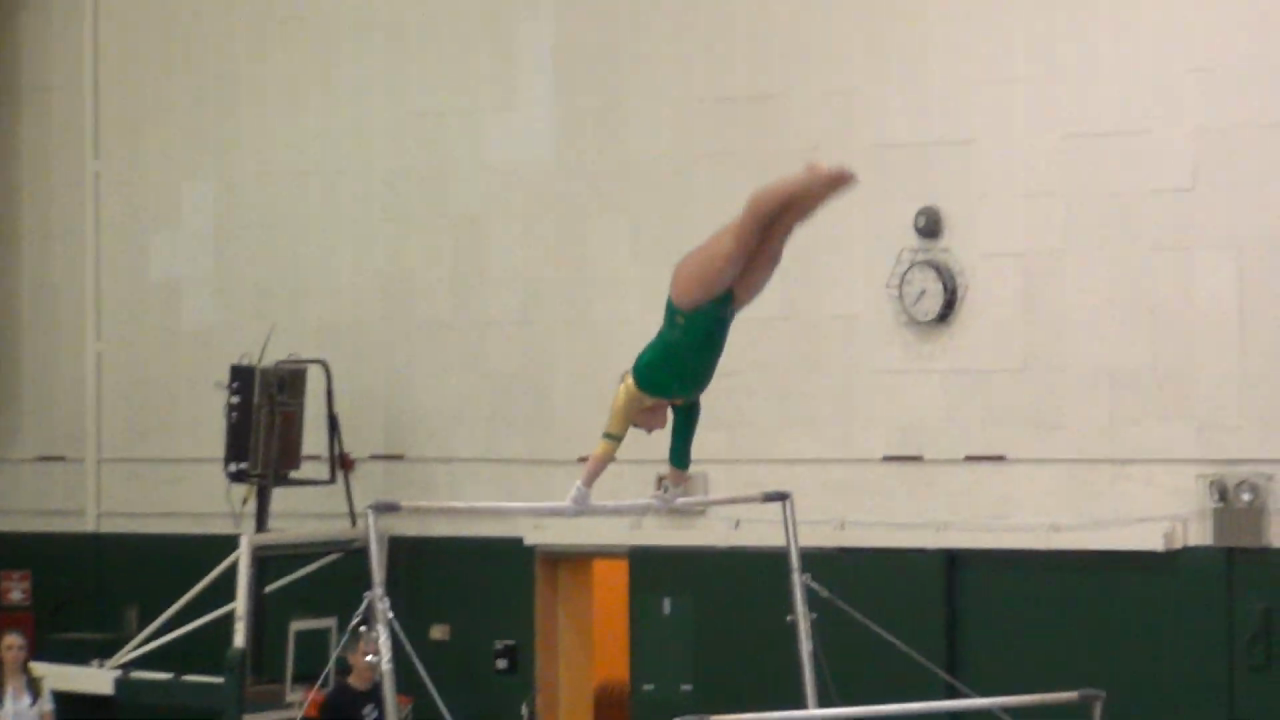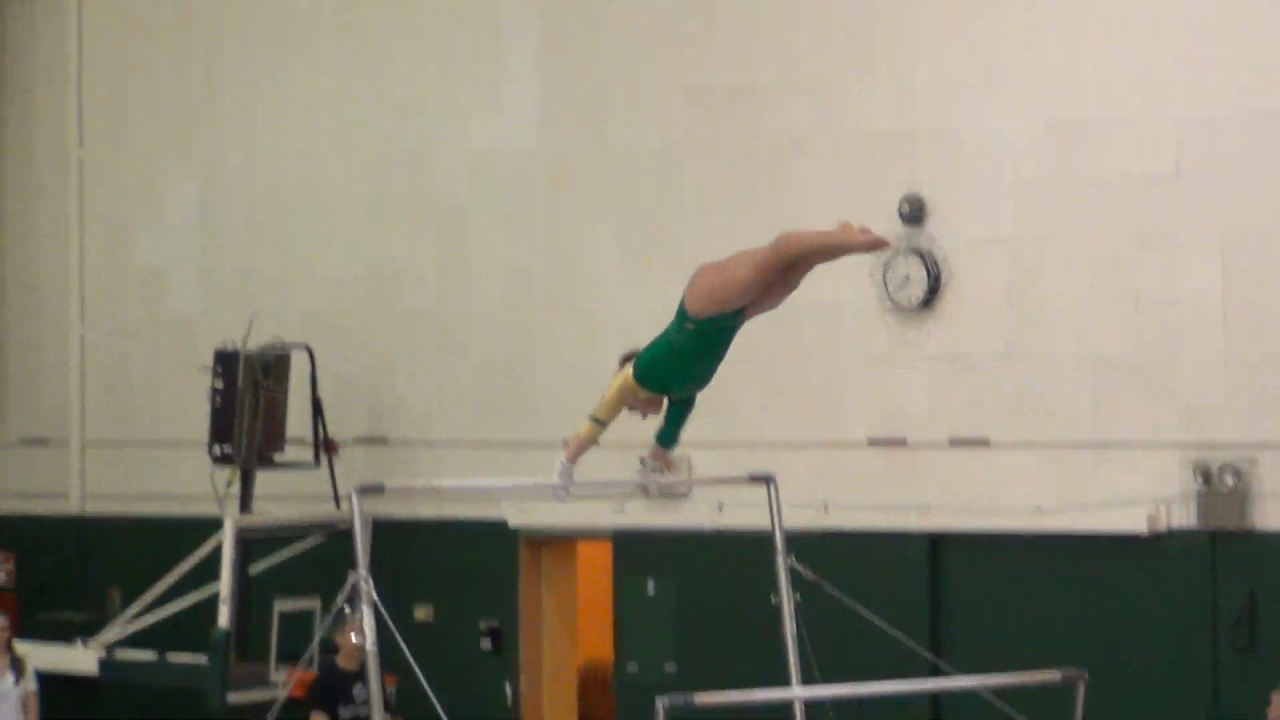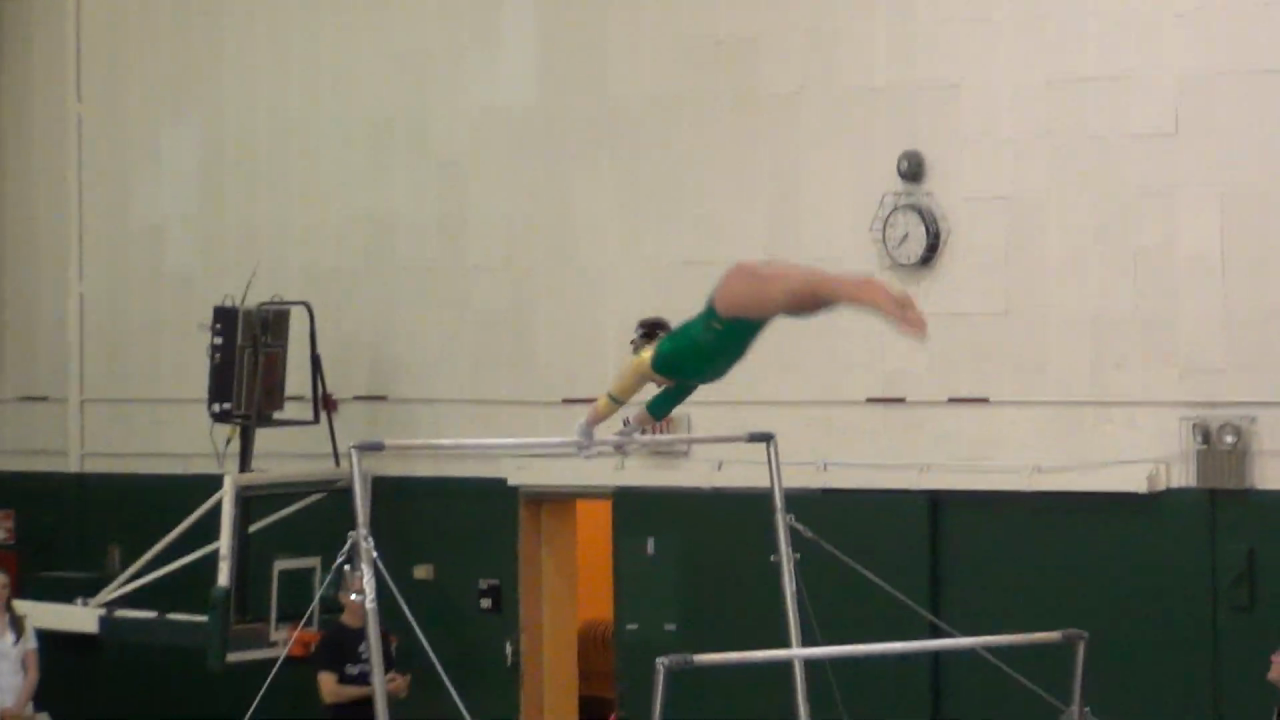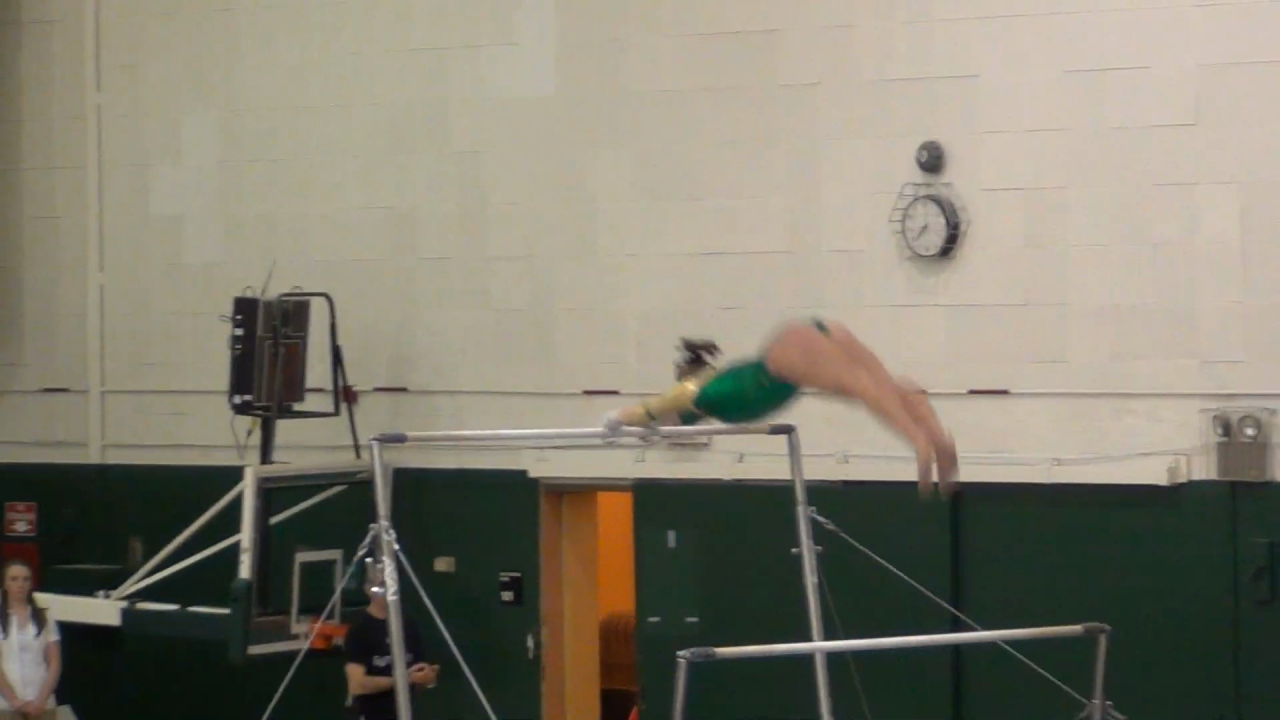
dt=0.1s
person 1, frame 1
left shoulder: (640, 388)
right shoulder: (684, 393)
left elbow: (607, 447)
right elbow: (681, 448)
left wrist: (580, 492)
left hip: (698, 303)
right hip: (708, 304)
person 1, frame 2
left shoulder: (635, 378)
right shoulder: (678, 387)
left elbow: (595, 425)
right elbow: (671, 426)
left wrist: (565, 466)
left hip: (707, 313)
right hip: (718, 314)
left ankle: (848, 240)
person 1, frame 3
left shoulder: (655, 358)
right shoulder: (685, 368)
left elbow: (613, 398)
right elbow: (671, 393)
left wrist: (584, 429)
right wrist: (642, 418)
left hip: (743, 285)
left ankle: (883, 303)
person 1, frame 4
left shoulder: (693, 389)
right shoulder: (709, 389)
left elbow: (648, 412)
left wrist: (614, 420)
left hip: (793, 346)
right hip: (814, 336)
